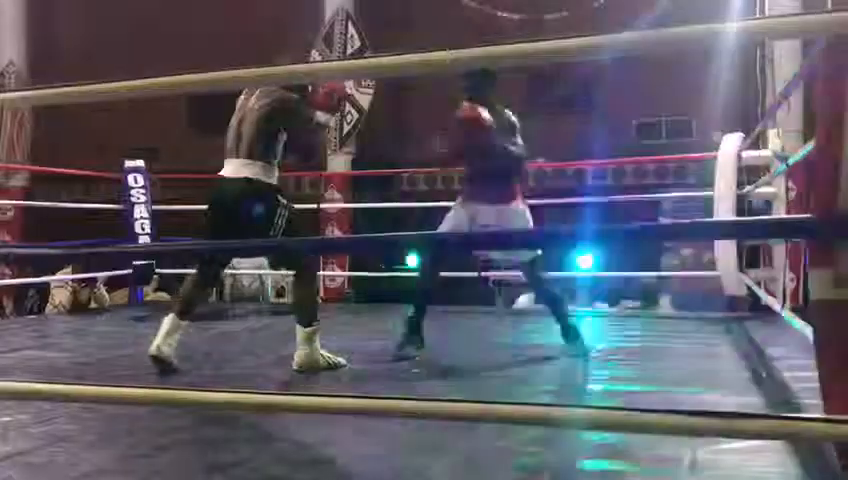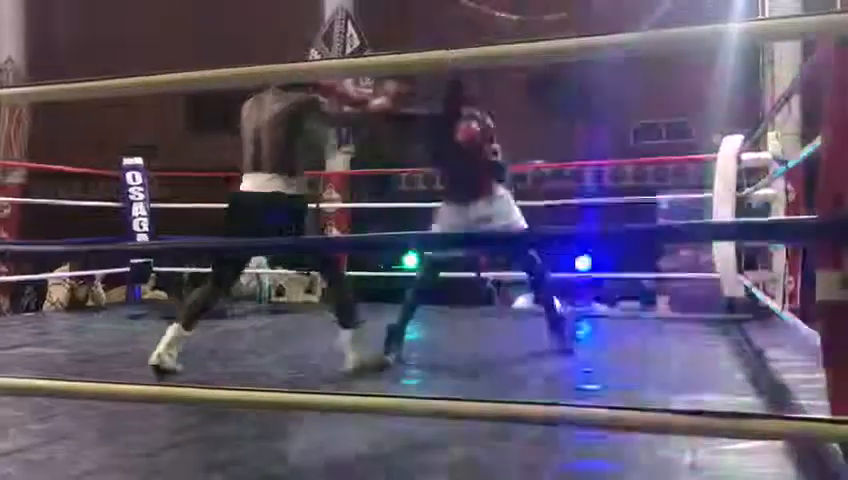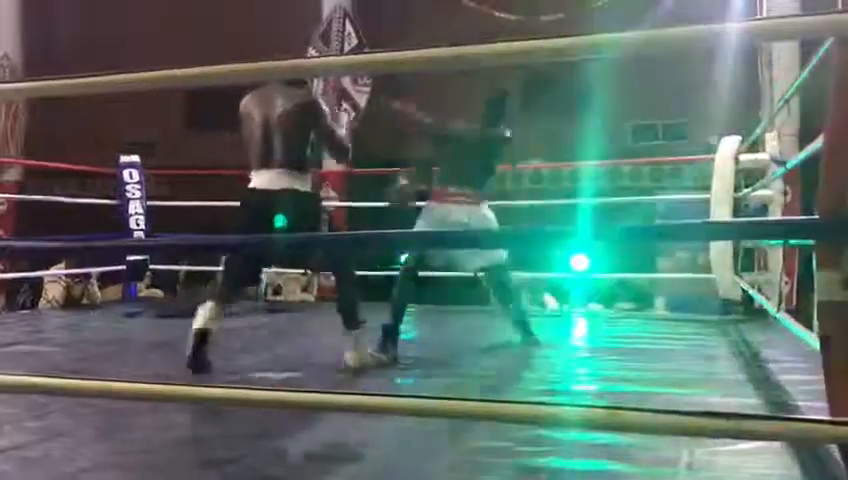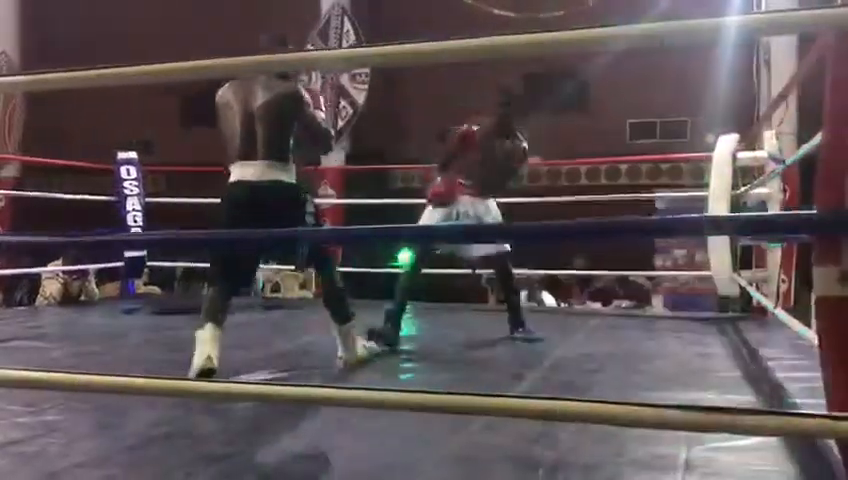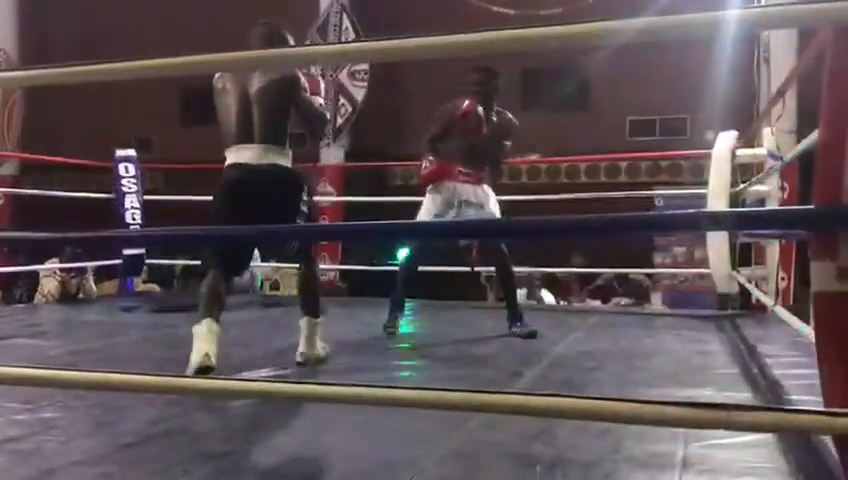
dt=0.2s
person 1, frame 1
left shoulder: (248, 96)
right shoulder: (286, 100)
right elbow: (310, 154)
left wrist: (308, 109)
right wrist: (323, 115)
left hip: (226, 185)
right hip: (255, 189)
left knee: (207, 269)
right knee: (306, 263)
left ankle: (164, 342)
right ankle: (308, 351)
person 1, frame 2
left shoulder: (252, 105)
right shoulder: (300, 102)
right wrist: (373, 104)
left hip: (246, 198)
right hip: (283, 202)
left knee: (218, 279)
right knee: (333, 271)
left ankle: (166, 350)
right ankle: (354, 352)
person 1, frame 3
left shoulder: (248, 103)
right shoulder: (305, 101)
right elbow: (342, 153)
right wrist: (328, 129)
left hip: (257, 197)
right hip: (295, 199)
left knee: (234, 277)
right knee: (342, 269)
left ankle: (204, 324)
right ankle: (356, 351)
person 1, frame 4
left shoulder: (224, 94)
right shoulder: (289, 92)
right elbow: (324, 145)
right wrist: (316, 110)
left hip: (239, 191)
right hip: (279, 190)
left knee: (222, 279)
right knee: (324, 265)
left ankle: (205, 353)
right ankle: (351, 347)
person 1, frame 5
left shoulder: (222, 79)
right shoulder: (287, 76)
right elbow: (319, 127)
right wrist: (315, 97)
left hip: (234, 175)
right hip: (276, 175)
left knee: (219, 267)
right knee: (306, 256)
left ankle: (203, 349)
right ankle: (310, 344)
person 2, frame 1
left shoulder: (506, 121)
right shoulder: (465, 118)
left elbow: (517, 160)
left wrist: (487, 134)
left hip: (506, 207)
right hip: (471, 203)
left knee: (534, 274)
right knee: (430, 260)
left ankle: (570, 333)
right ankle: (414, 333)
person 2, frame 2
left shoulder: (483, 123)
right shoulder: (432, 123)
left elbow: (500, 171)
left wrist: (481, 151)
left hip: (491, 201)
right hip: (455, 207)
left knee: (530, 261)
right knee: (428, 270)
left ankle: (556, 325)
right ankle: (396, 336)
person 2, frame 3
left shoulder: (499, 138)
right shoulder: (462, 131)
right elbow: (433, 162)
left wrist: (423, 123)
right wrist: (410, 182)
left hip: (473, 209)
right hip: (439, 207)
left knee: (499, 271)
right knee: (410, 266)
left ankle: (522, 324)
right ankle: (390, 337)
person 2, frame 4
left shoulder: (517, 147)
right shoulder: (477, 129)
left elbow: (496, 184)
right elbow: (446, 159)
left wrist: (479, 150)
right wrist: (440, 180)
left hip: (480, 203)
right hip: (448, 198)
left knee: (502, 262)
right knee: (419, 255)
left ankle: (517, 324)
right ankle: (392, 325)
person 2, frame 5
left shoulder: (505, 122)
right shoulder: (453, 109)
left elbow: (497, 161)
right elbow: (430, 142)
left wrist: (480, 131)
right wrist: (428, 162)
left hip: (477, 189)
right hip: (444, 184)
left knee: (497, 251)
right knee: (418, 245)
left ankle: (515, 319)
right ankle: (395, 309)
